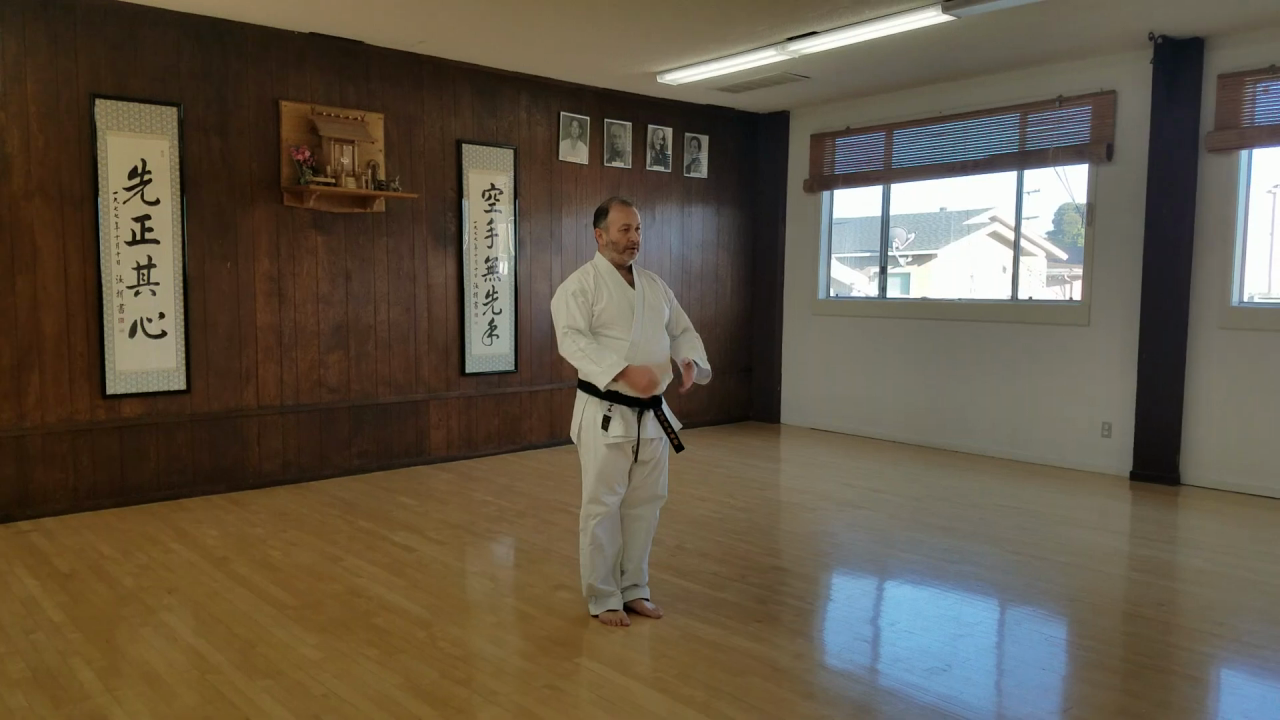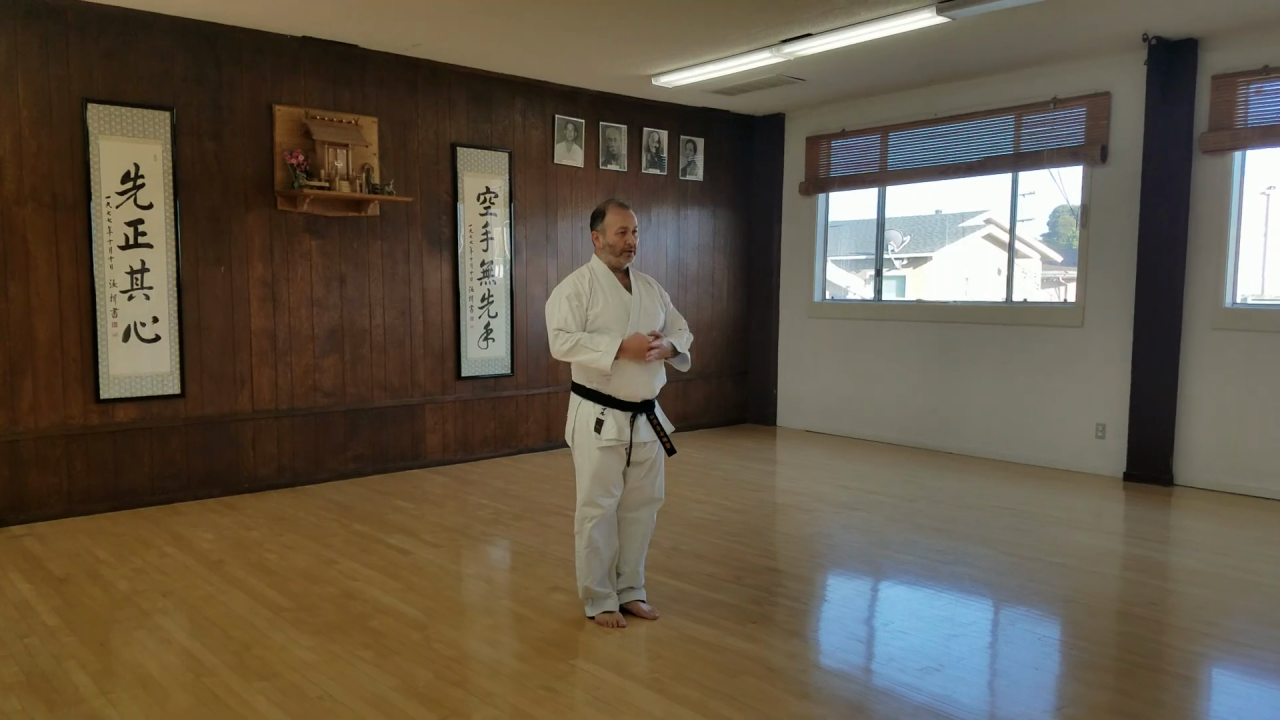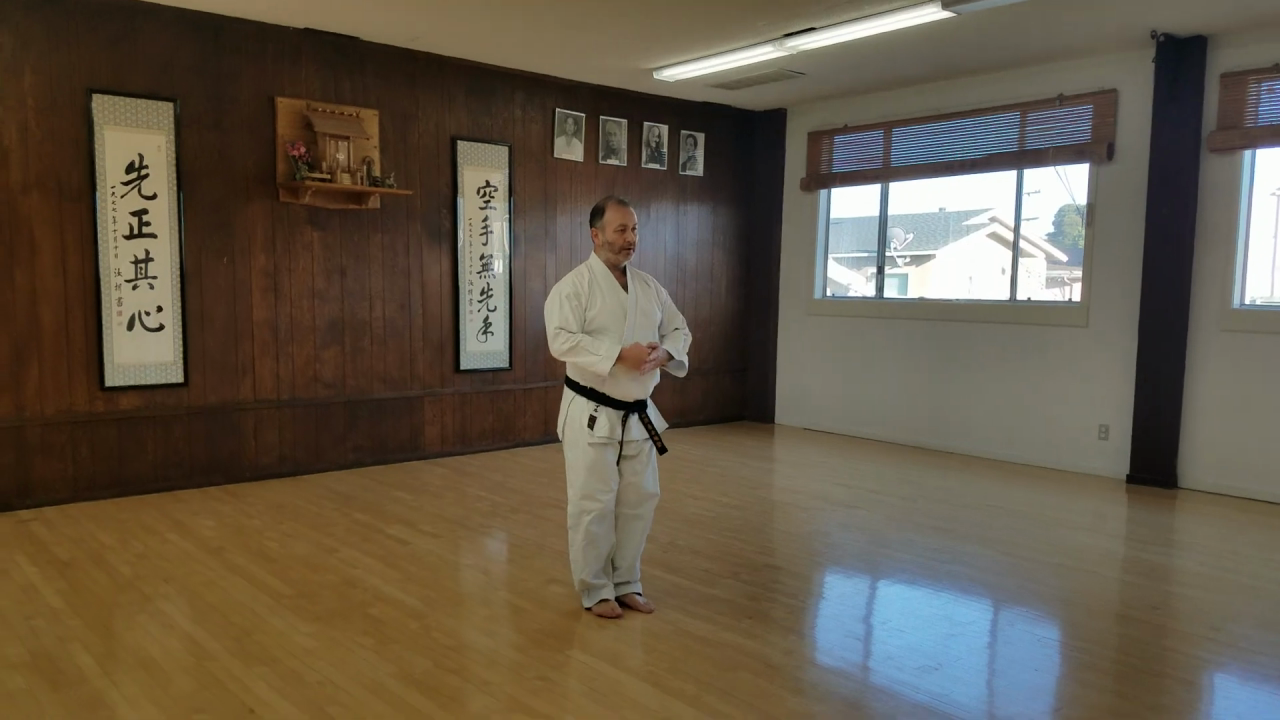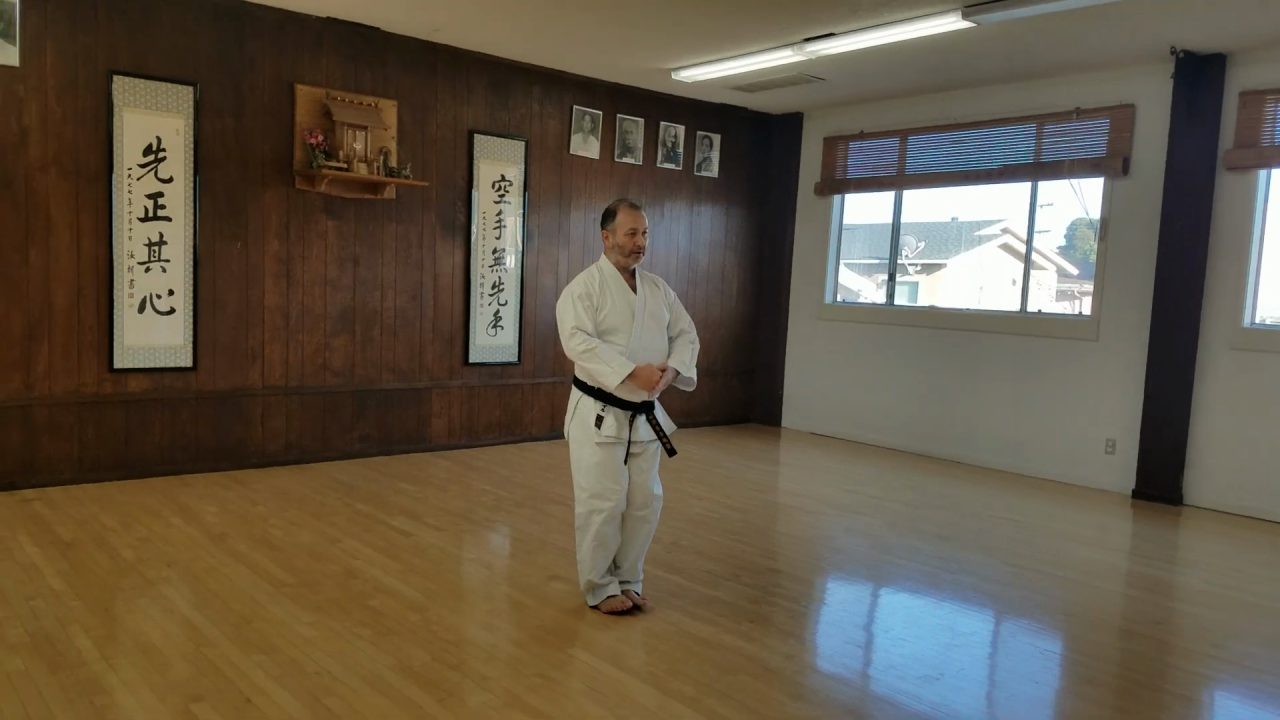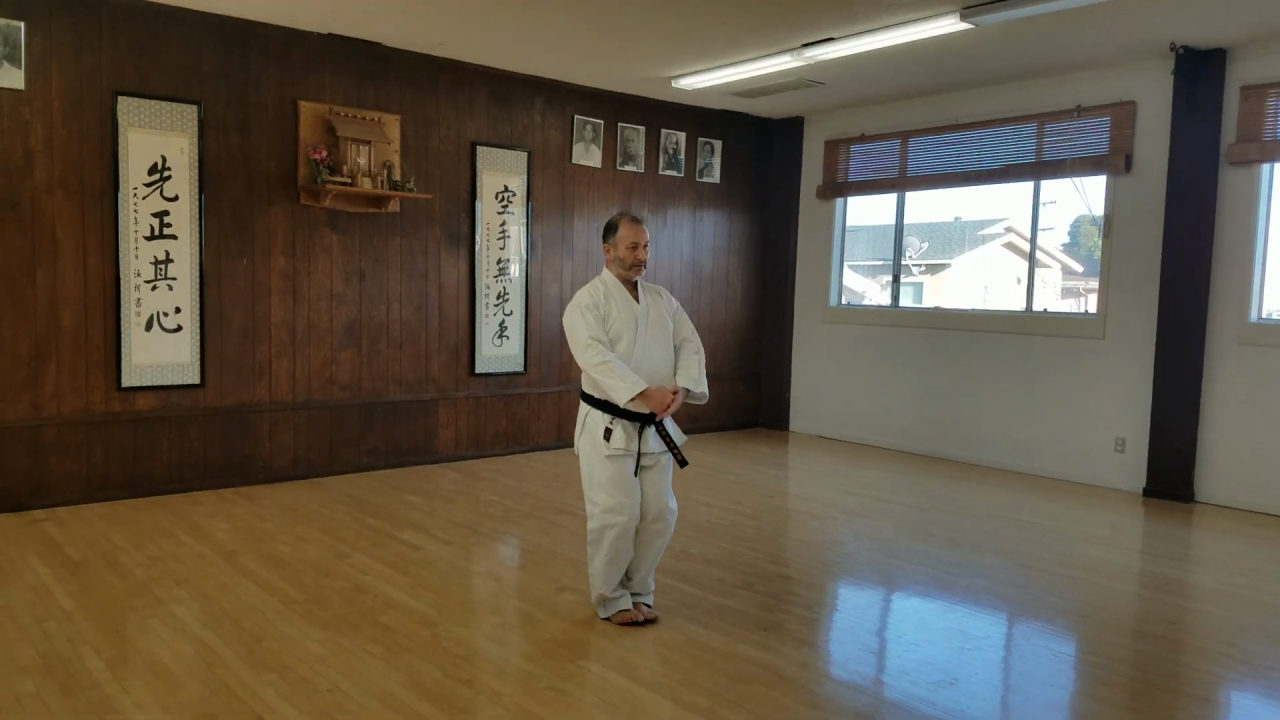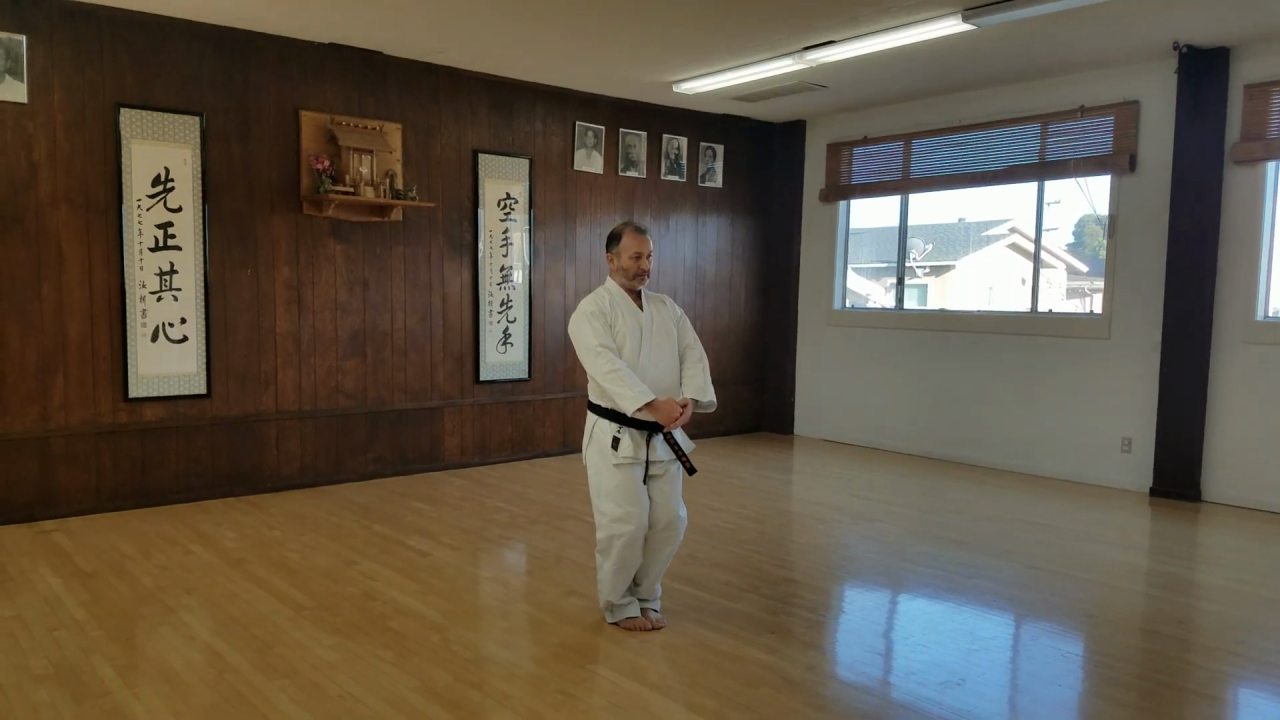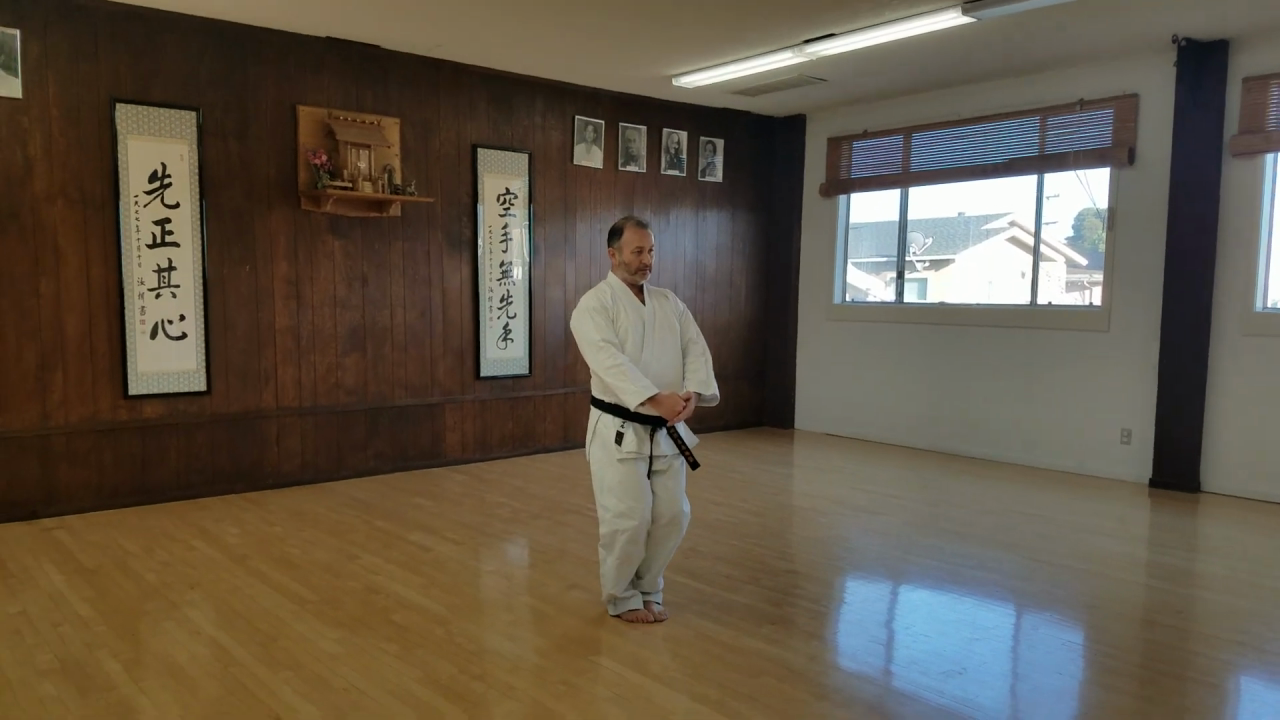
dt=0.2s
person 1, frame 1
left shoulder: (654, 284)
right shoulder: (580, 285)
left elbow: (681, 332)
right elbow: (572, 342)
left wrist: (691, 364)
right wrist: (623, 371)
left hip: (651, 414)
right hip: (608, 414)
left knee: (645, 503)
right knee: (603, 506)
left ankle: (633, 588)
right ankle: (603, 597)
person 1, frame 2
left shoulder: (650, 287)
right shoulder: (576, 287)
left elbow: (681, 330)
right elbow: (562, 340)
left wrist: (668, 347)
right wrist: (621, 347)
left hip: (645, 417)
right hip: (599, 417)
left knee: (641, 506)
right knee: (598, 509)
left ankle: (630, 590)
right ankle: (599, 599)
person 1, frame 3
left shoulder: (649, 285)
right shoulder: (575, 285)
left elbow: (679, 330)
right elbow: (562, 340)
left wrist: (663, 352)
right wrist: (620, 354)
left hip: (638, 414)
right hip: (592, 414)
left knee: (639, 500)
right knee: (592, 504)
left ankle: (626, 583)
right ankle: (596, 590)
person 1, frame 4
left shoulder: (658, 288)
right shoulder: (585, 286)
left elbow: (686, 334)
right elbow: (578, 343)
left wrist: (671, 369)
right wrist: (633, 371)
left hip: (644, 415)
right hip: (598, 414)
left knee: (645, 503)
right knee: (602, 503)
left ankle: (627, 580)
right ankle: (599, 587)
person 1, frame 5
left shoulder: (662, 299)
right shoulder: (588, 300)
left elbow: (690, 346)
right elbow: (594, 356)
left wrist: (682, 388)
right wrist: (645, 391)
left hip: (654, 427)
right hip: (607, 427)
left knee: (659, 514)
right knee: (615, 515)
left ankle: (638, 592)
right ankle: (611, 599)
person 1, frame 6
left shoulder: (667, 308)
right shoulder: (592, 309)
left elbow: (693, 357)
right elbow: (605, 365)
left wrist: (689, 399)
right wrist: (654, 403)
left hip: (663, 436)
right hip: (615, 436)
left knee: (668, 521)
right knee: (624, 524)
left ankle: (645, 597)
right ankle: (619, 605)
person 1, frame 7
left shoulder: (669, 302)
right shoulder: (594, 305)
left elbow: (696, 351)
right elbow: (608, 360)
left wrist: (693, 393)
right wrist: (657, 398)
left hip: (666, 431)
right hip: (619, 430)
left knee: (672, 516)
right knee: (628, 519)
left ankle: (648, 590)
right ankle: (622, 597)
